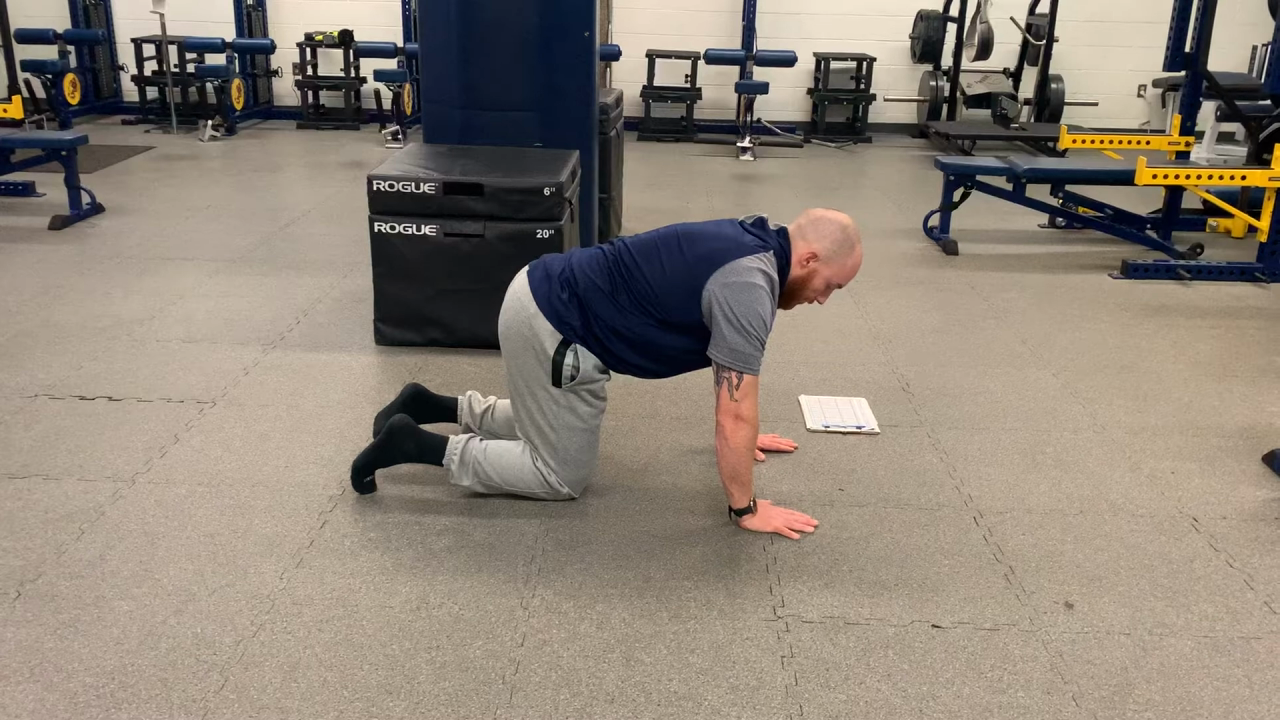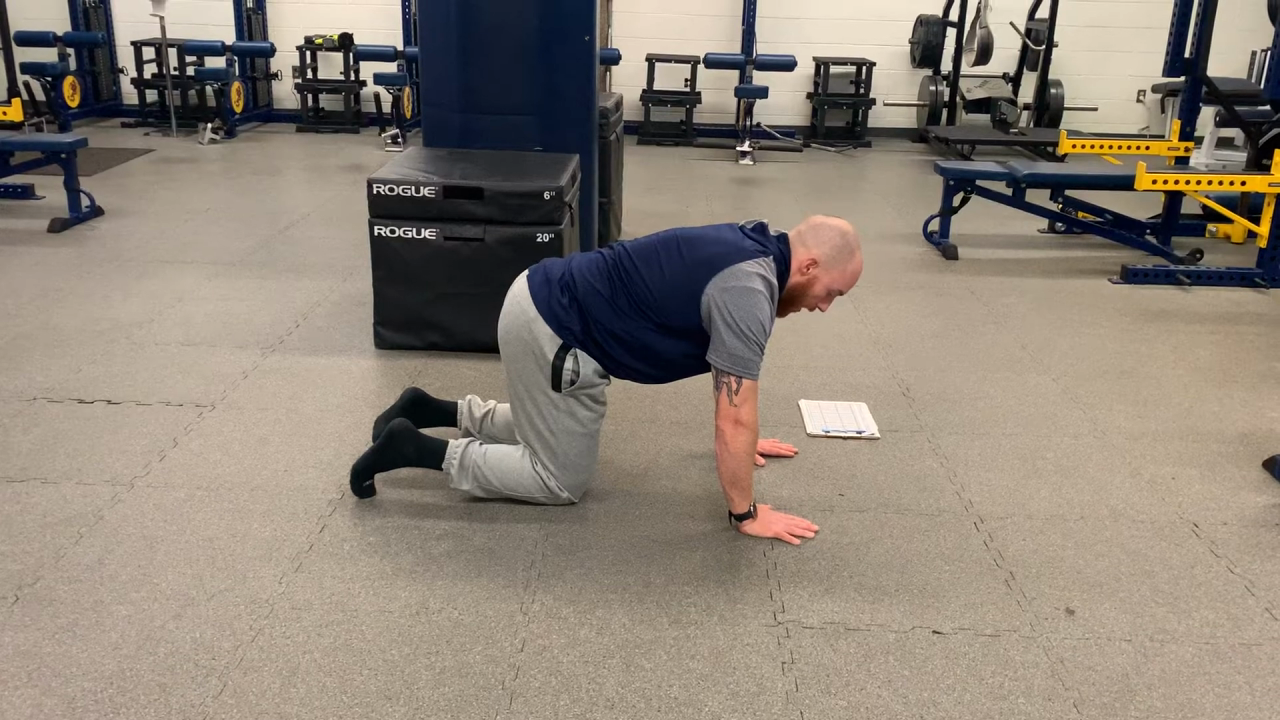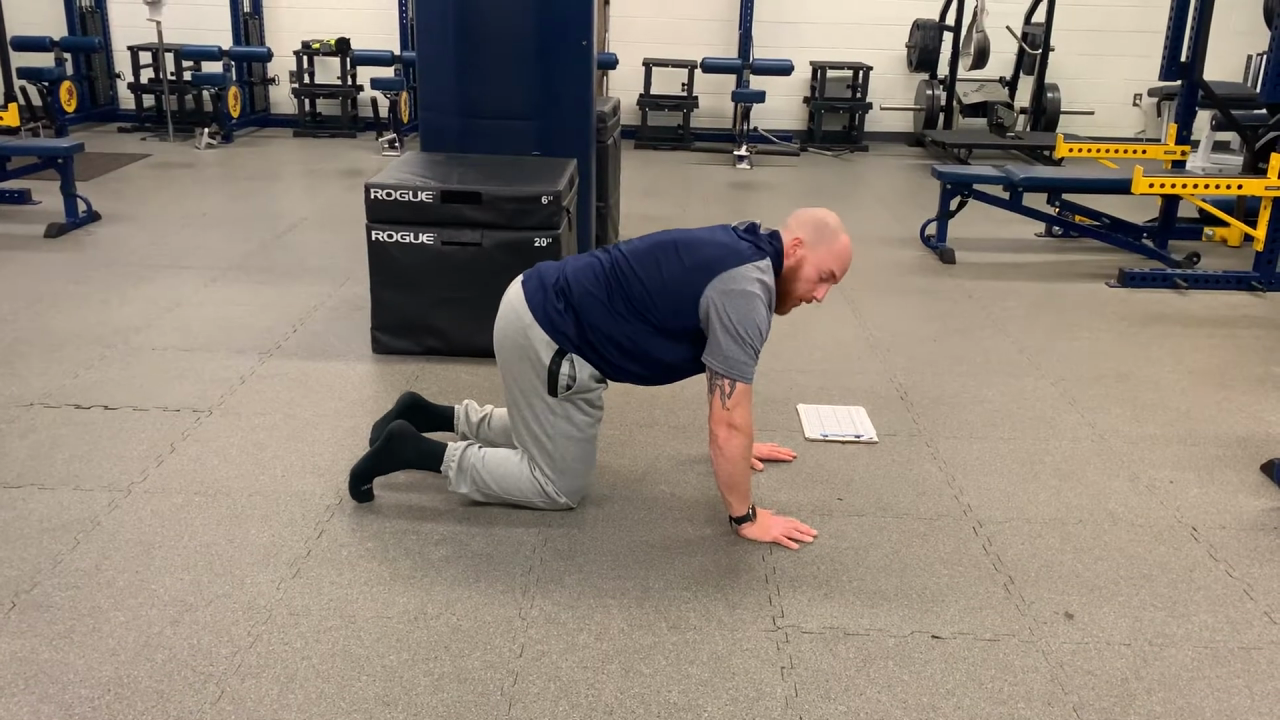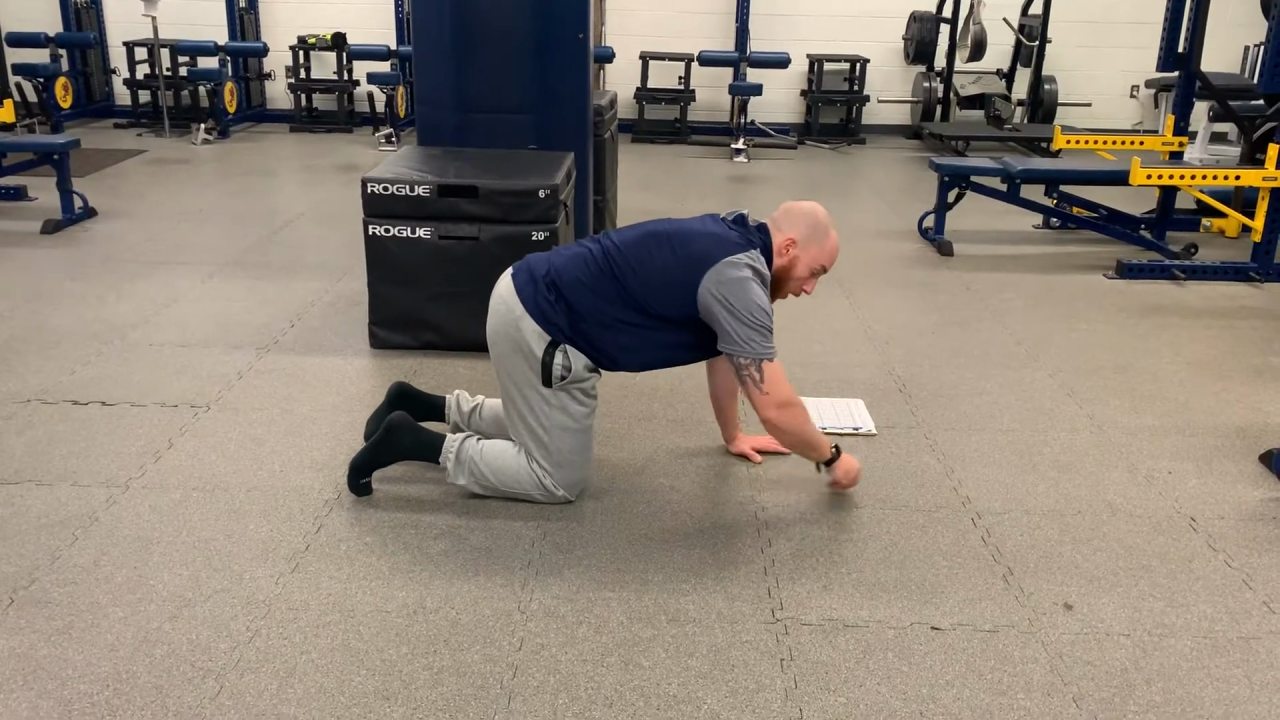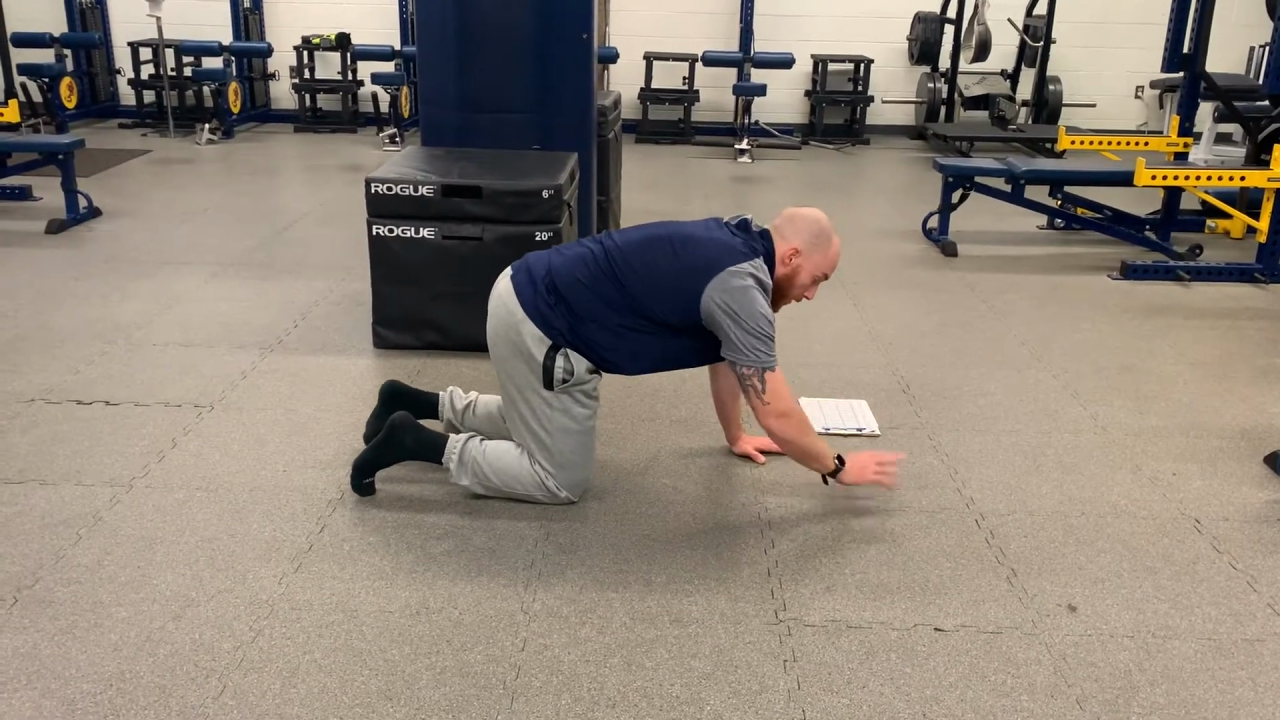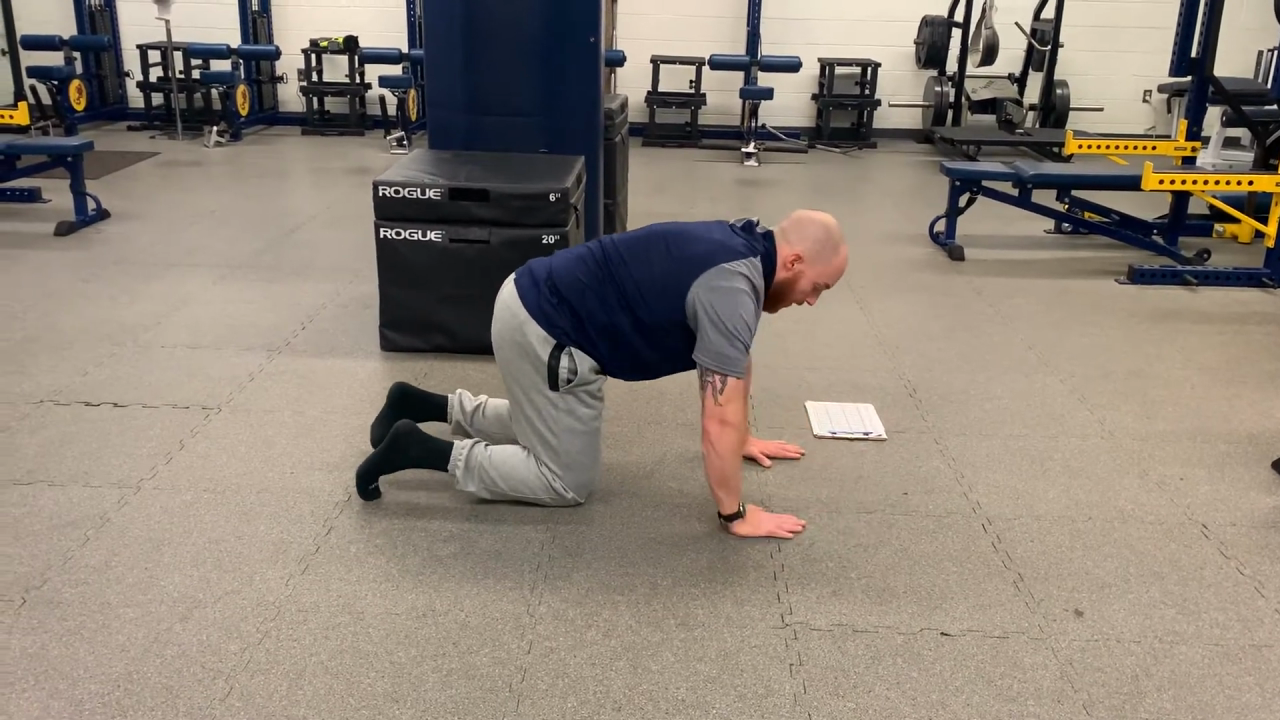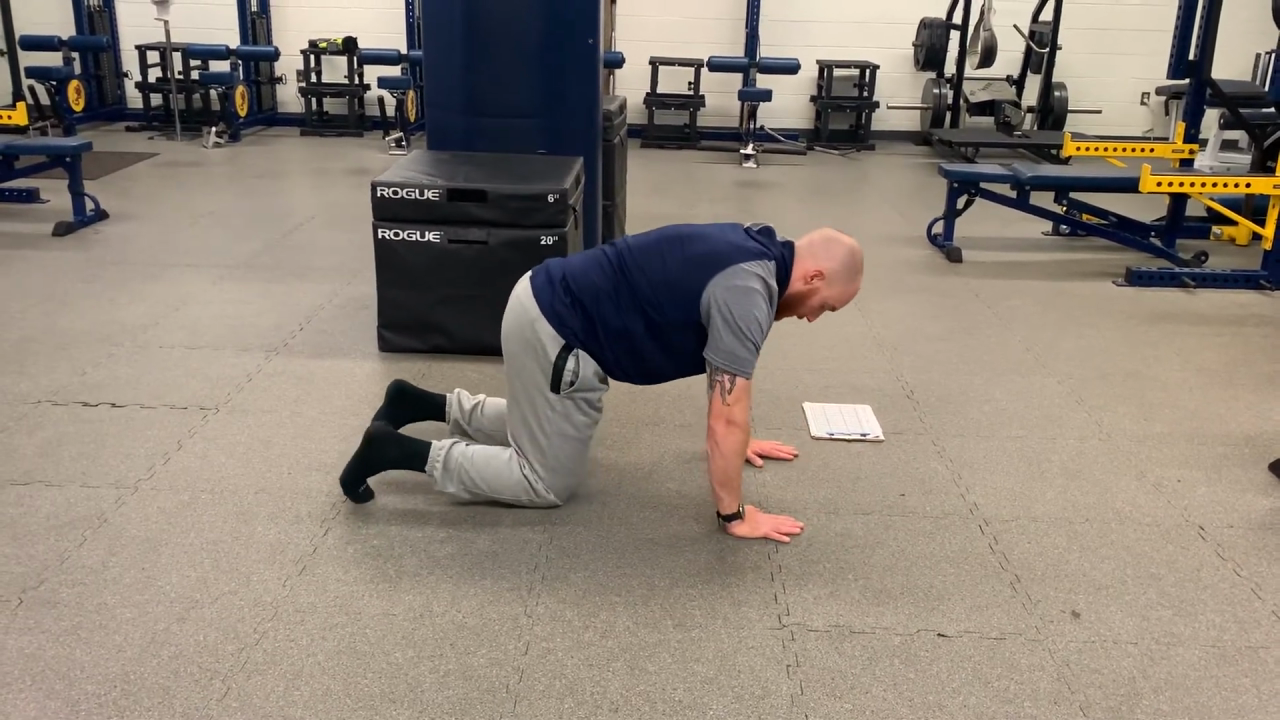
dt=0.7s
person 1, frame 1
left shoulder: (753, 246)
right shoulder: (749, 286)
right elbow: (735, 415)
left wrist: (740, 433)
right wrist: (745, 508)
left hip: (546, 300)
right hip: (553, 328)
left knee: (553, 430)
right knee: (562, 474)
left ankle: (435, 405)
right ankle: (419, 445)
person 1, frame 2
left shoulder: (754, 250)
right shoulder: (748, 291)
right elbow: (733, 420)
left wrist: (741, 438)
right wrist: (745, 513)
left hip: (546, 305)
right hip: (552, 331)
left knee: (551, 433)
right knee: (562, 478)
left ankle: (436, 408)
right ankle: (418, 449)
person 1, frame 3
left shoulder: (748, 252)
right shoulder: (746, 290)
right elbow: (727, 422)
left wrist: (739, 444)
right wrist: (745, 516)
left hip: (540, 310)
right hip: (548, 336)
left knee: (547, 437)
right knee: (560, 485)
left ankle: (435, 416)
right ankle: (420, 452)
person 1, frame 4
left shoulder: (731, 242)
right shoulder: (736, 281)
left elbow: (720, 355)
right elbow: (776, 406)
left wrist: (732, 435)
right wrist: (831, 459)
left hip: (530, 303)
right hip: (539, 329)
left knee: (540, 429)
right knee: (557, 478)
left ankle: (421, 403)
right ankle: (416, 441)
person 1, frame 5
left shoulder: (738, 246)
right shoulder: (740, 288)
left elbow: (725, 356)
right elbow: (779, 416)
left wrist: (735, 435)
right wrist: (839, 468)
left hip: (529, 300)
right hip: (542, 328)
left knee: (542, 427)
right knee: (561, 479)
left ankle: (420, 404)
right ankle: (426, 443)
person 1, frame 6
left shoulder: (745, 248)
right shoulder: (731, 289)
left elbow: (735, 362)
right elbow: (719, 421)
left wrist: (743, 439)
right wrist: (736, 515)
left hip: (536, 306)
right hip: (545, 330)
left knee: (542, 428)
right knee: (566, 480)
left ankle: (422, 404)
right ankle: (422, 450)
person 1, frame 7
left shoulder: (756, 250)
right shoulder: (748, 291)
right elbow: (725, 418)
left wrist: (738, 441)
right wrist: (734, 515)
left hip: (547, 306)
right hip: (556, 334)
left knee: (536, 431)
right knee: (547, 481)
left ankle: (421, 402)
right ankle: (400, 450)
